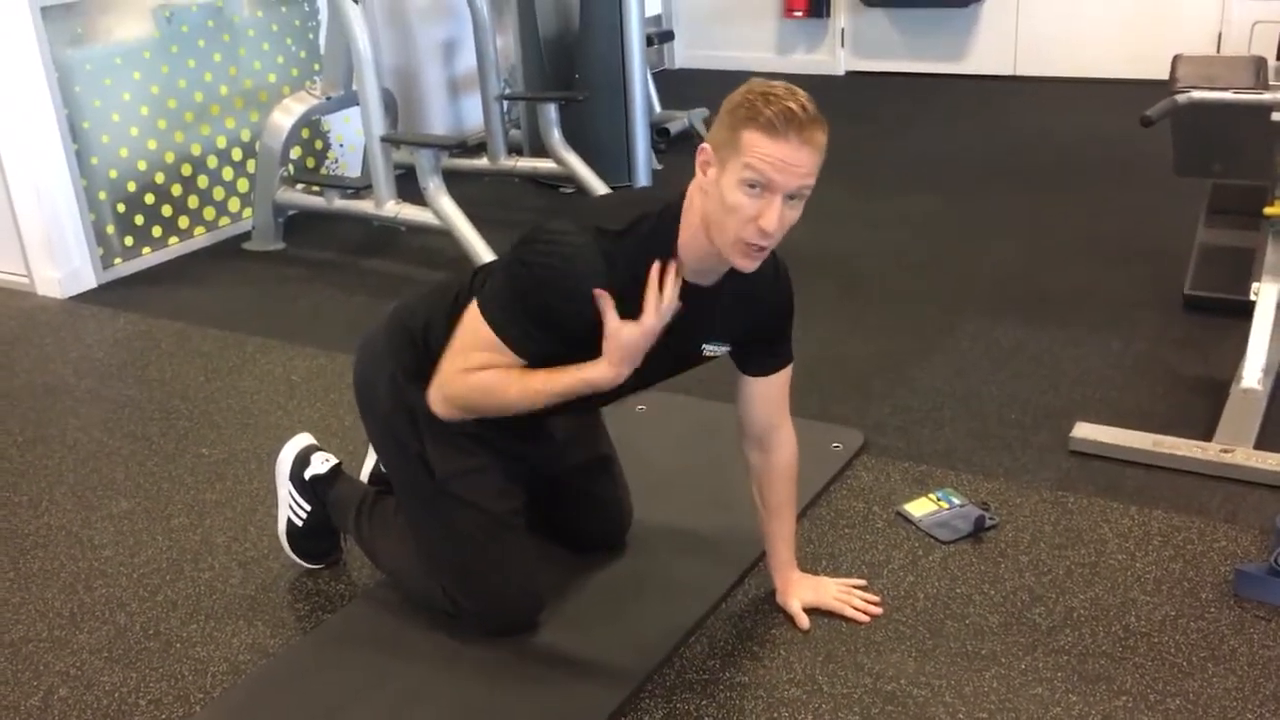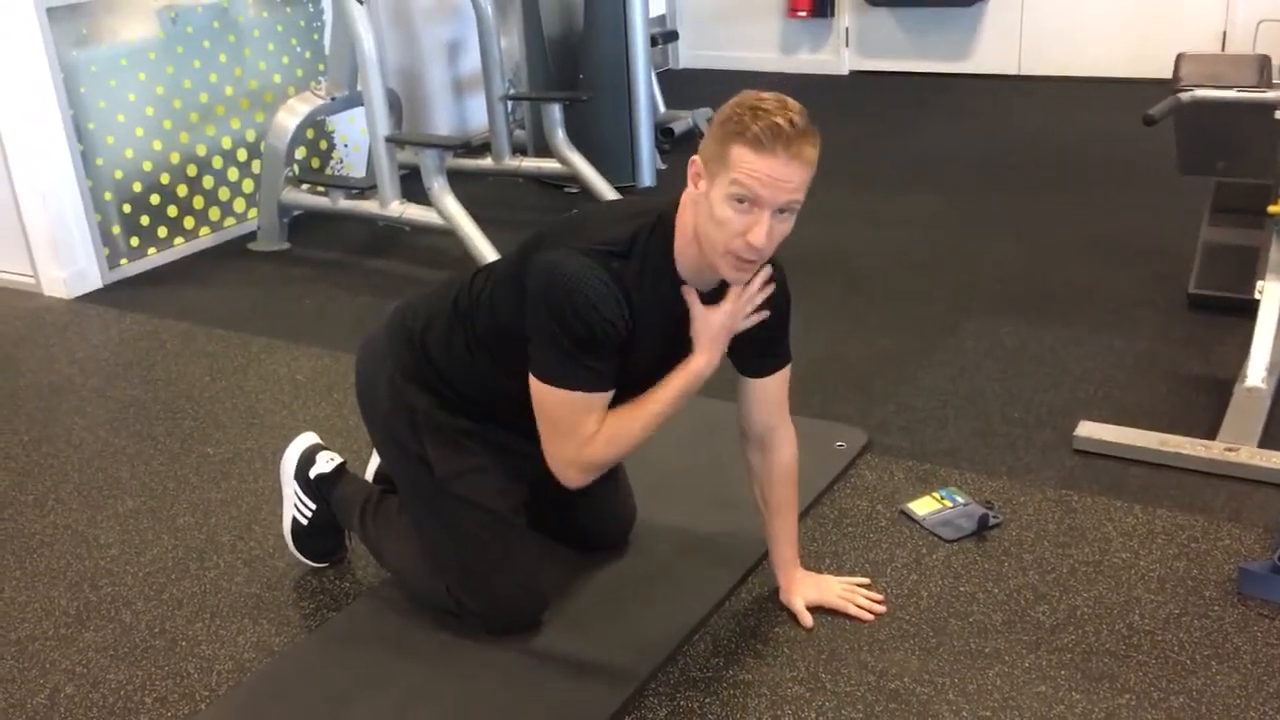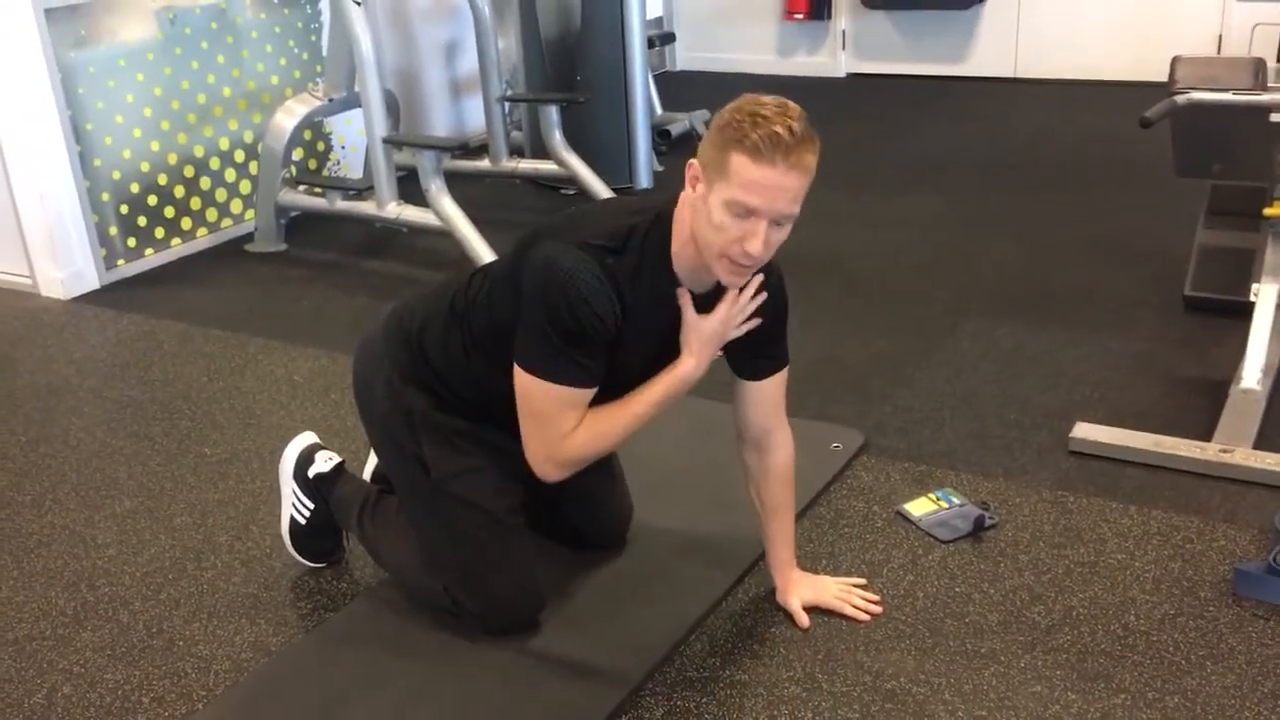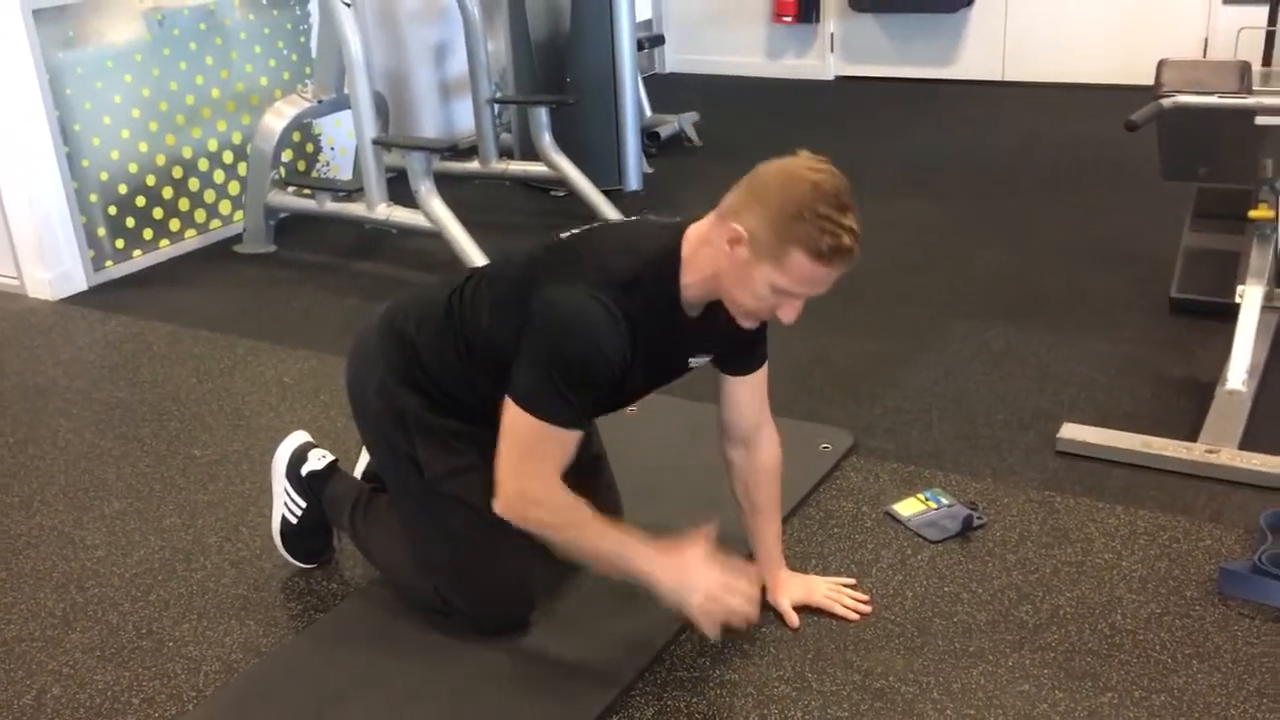
dt=0.3s
person 1, frame 1
left shoulder: (763, 285)
right shoulder: (577, 257)
left elbow: (768, 434)
right elbow: (452, 392)
left wrist: (787, 574)
right wrist: (608, 370)
left hip: (527, 378)
right hip: (419, 379)
left knee: (602, 532)
right knee: (502, 604)
right ankle: (327, 489)
person 1, frame 2
left shoulder: (758, 285)
right shoulder: (582, 277)
left elbow: (768, 434)
right elbow: (576, 463)
left wrist: (791, 571)
right wrist: (697, 361)
left hip: (531, 391)
right hip: (423, 383)
left knee: (605, 531)
right knee: (507, 602)
right ankle: (332, 488)
person 1, frame 3
left shoulder: (755, 285)
right shoulder: (577, 271)
left elbow: (765, 436)
right elbow: (552, 455)
left wrist: (786, 572)
right wrist: (690, 364)
left hip: (522, 383)
right hip: (419, 382)
left knee: (602, 530)
right knee: (504, 602)
left ankle: (458, 472)
right ankle: (331, 488)
person 1, frame 4
left shoulder: (744, 289)
right shoulder: (589, 311)
left elbow: (751, 436)
right elbow: (522, 494)
left wrist: (775, 571)
right wrist: (662, 567)
left hip: (503, 381)
right hip: (411, 383)
left knee: (595, 524)
right knee: (496, 602)
left ankle: (415, 477)
right ankle: (322, 486)
